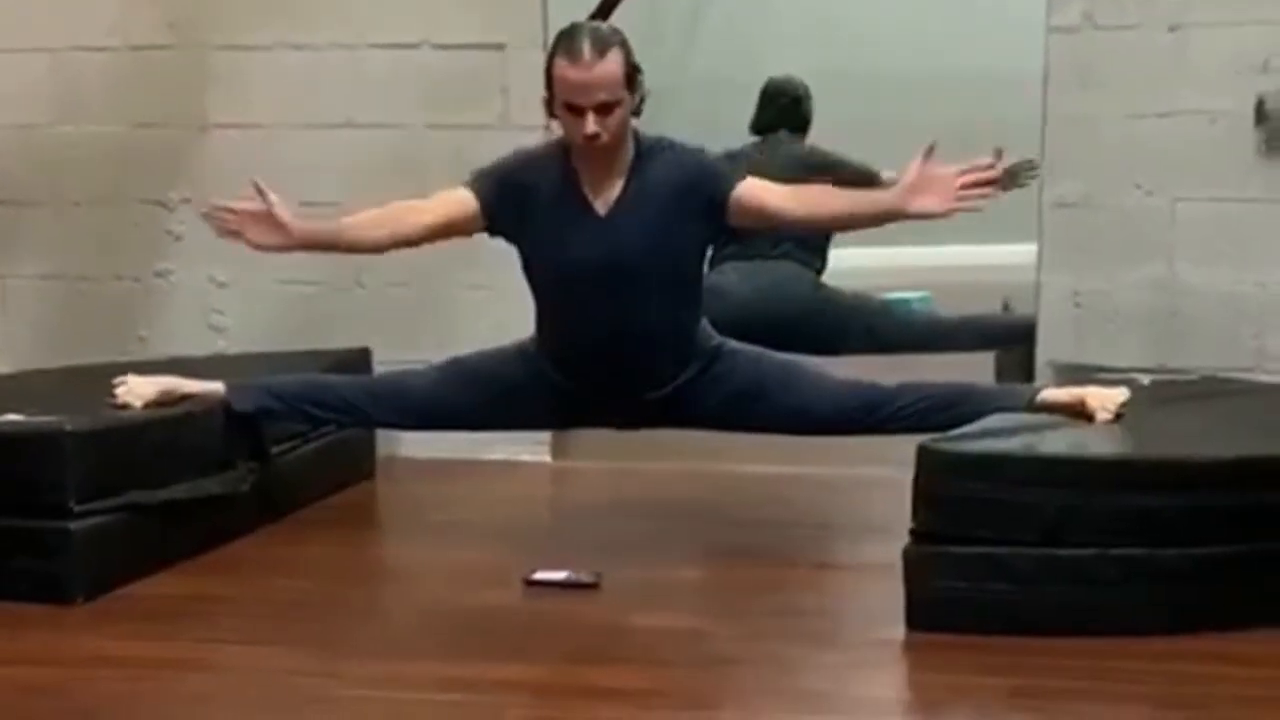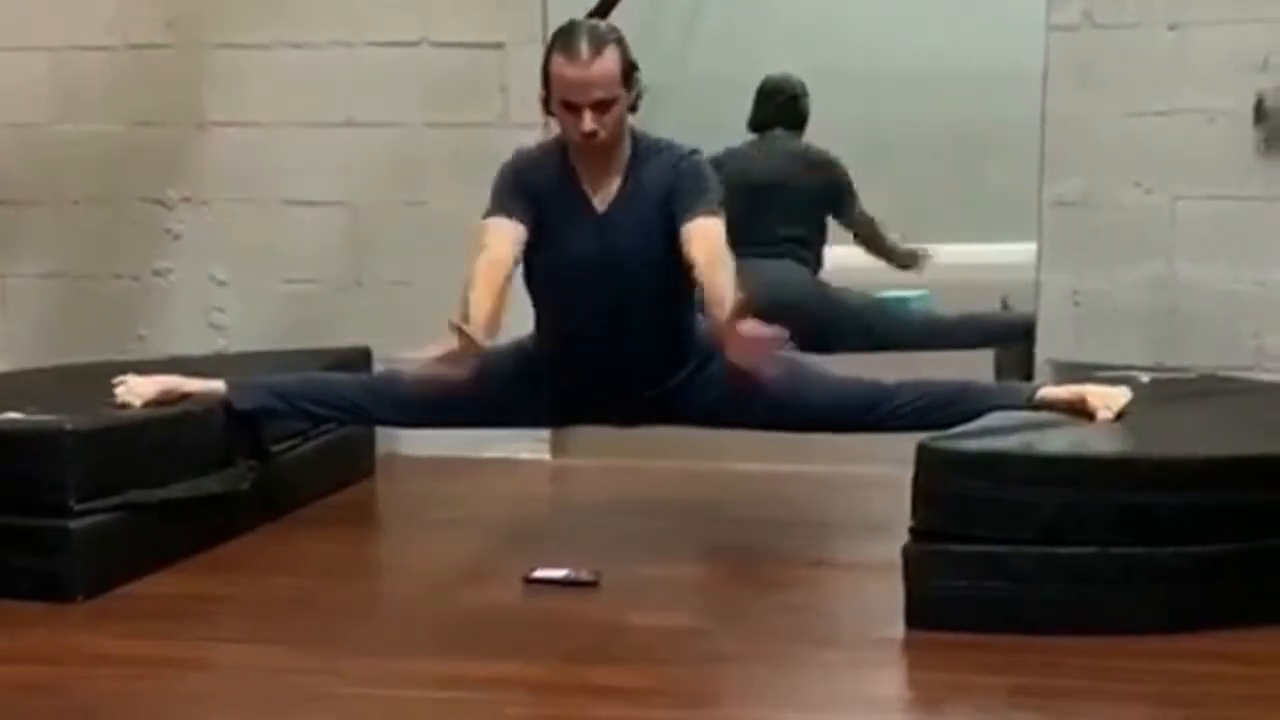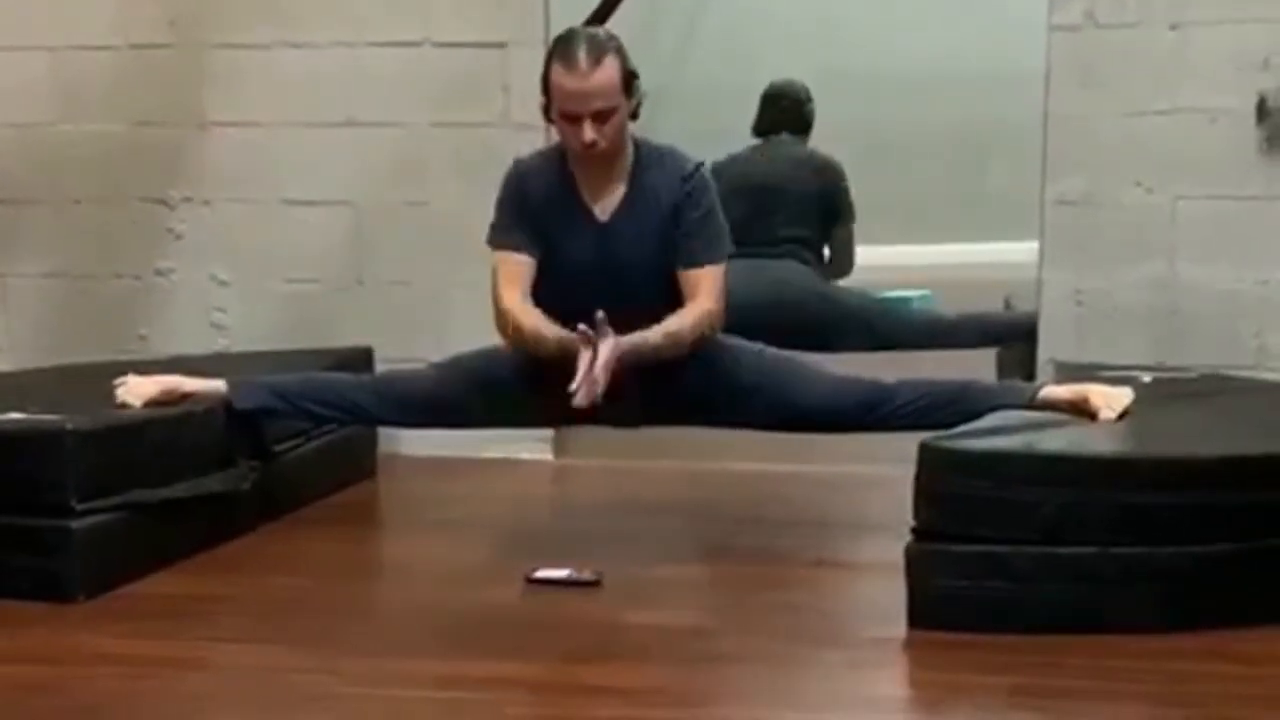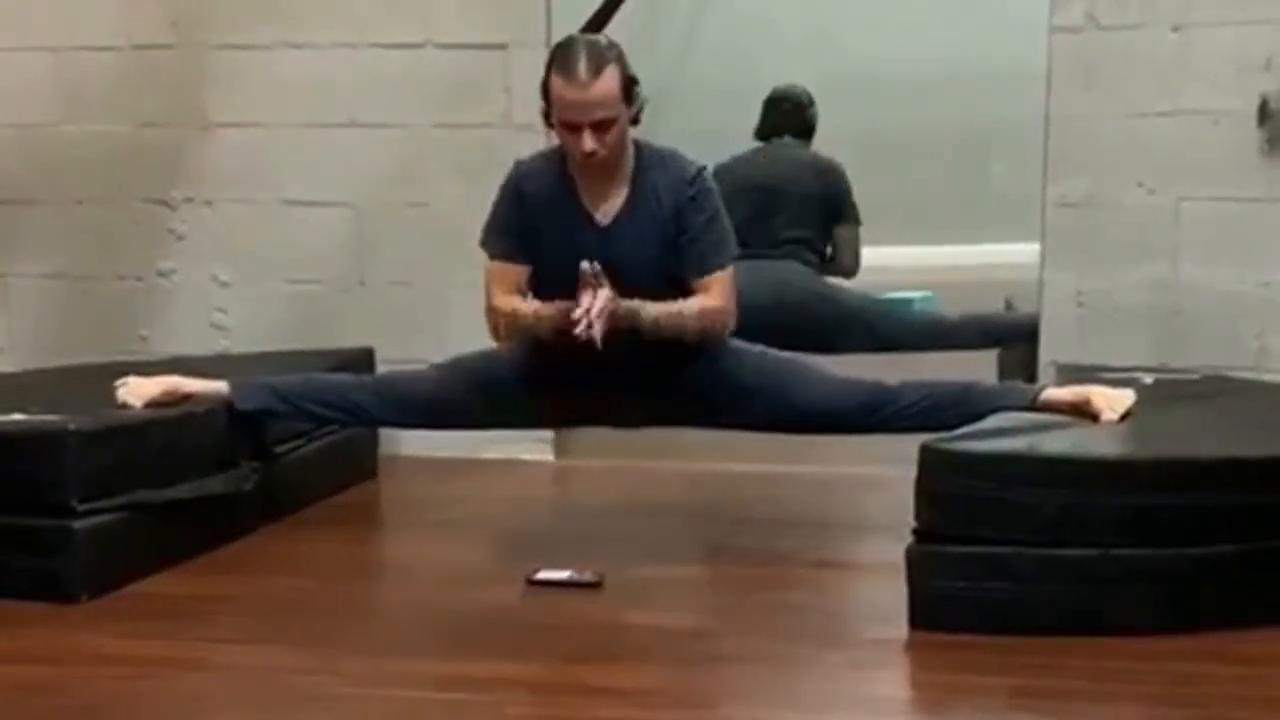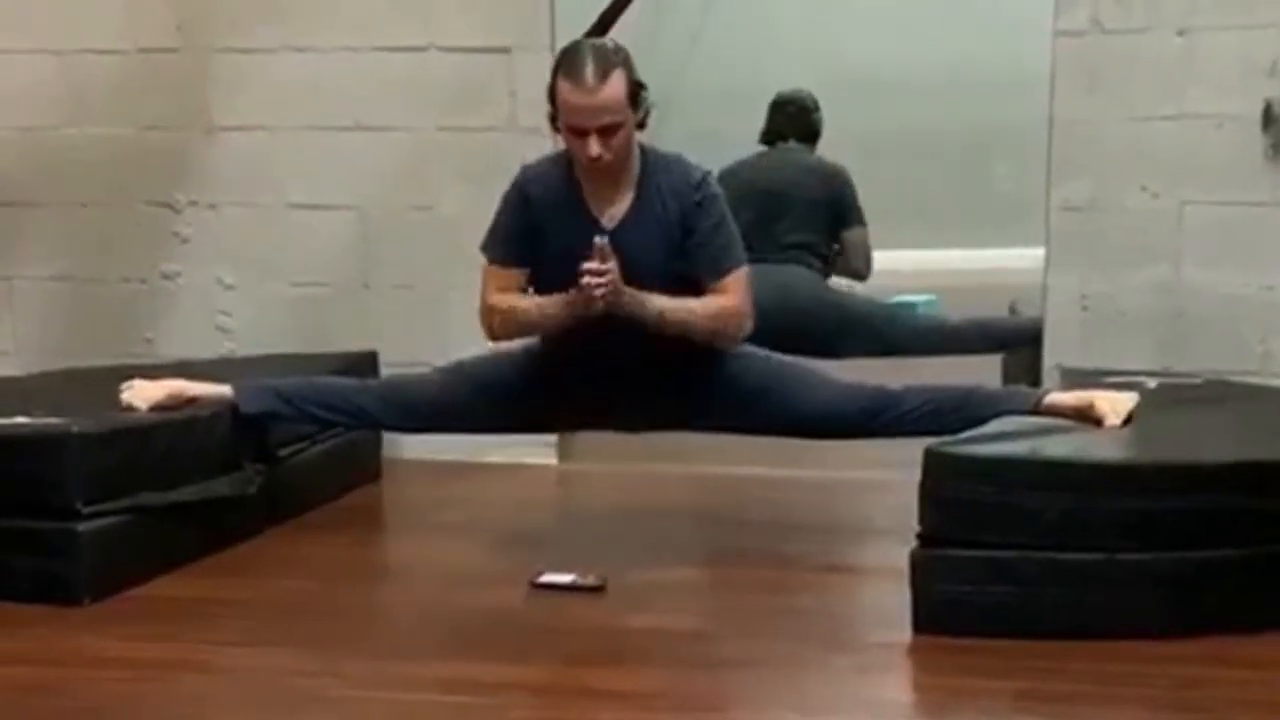
dt=0.3s
person 1, frame 1
left shoulder: (685, 174)
right shoulder: (524, 180)
left elbow: (793, 202)
right elbow: (418, 217)
left wrist: (901, 201)
right wrist: (301, 233)
left hip: (686, 378)
right hip: (558, 381)
left knee: (864, 406)
right knee: (389, 399)
person 1, frame 2
left shoulder: (678, 170)
right shoulder: (526, 174)
left elbow: (708, 258)
right elbow: (495, 259)
left wrist: (731, 324)
right wrist: (471, 334)
left hip: (674, 366)
right hip: (552, 373)
left knee: (856, 403)
right knee: (387, 396)
person 1, frame 3
left shoulder: (682, 180)
right shoulder: (526, 183)
left elbow: (706, 314)
right elbow: (510, 307)
left wrist: (626, 349)
right wrist: (574, 349)
left hip: (674, 369)
right hip: (555, 369)
left knee: (858, 402)
right knee: (383, 397)
person 1, frame 4
left shoulder: (683, 184)
right shoulder: (526, 186)
left elbow: (719, 316)
right elbow: (501, 316)
left wrist: (627, 311)
right wrist: (570, 312)
left hip: (678, 371)
right hip: (556, 374)
left knee: (863, 403)
right knee: (385, 399)
left ankle: (1052, 396)
person 1, frame 5
left shoulder: (689, 188)
right shoulder: (532, 190)
left elbow: (734, 318)
right elbow: (496, 315)
left wrist: (635, 300)
right wrist: (575, 301)
left hip: (684, 377)
right hip: (562, 378)
left knee: (869, 408)
right knee: (387, 403)
person 2, frame 1
left shoulder: (724, 166)
right shoulder: (826, 167)
left hip: (725, 297)
right hip: (793, 296)
right knee: (929, 330)
right ankle: (1033, 330)
person 2, frame 2
left shoulder: (720, 165)
right shoulder: (821, 165)
right elbow: (862, 226)
right wrist: (897, 255)
right hip: (792, 292)
right knee: (926, 328)
right ankle: (1033, 328)
person 2, frame 3
left shoulder: (722, 171)
right shoulder: (824, 169)
right elbow: (843, 262)
left hip: (728, 297)
right hip: (794, 291)
right knee: (923, 327)
right ankle: (1032, 327)
person 2, frame 4
left shoulder: (724, 172)
right shoulder: (825, 171)
right elbow: (847, 263)
right hip: (794, 294)
right knee: (921, 328)
right ankle: (1033, 327)
person 2, frame 5
left shoulder: (729, 176)
right shoulder: (830, 175)
right elbow: (859, 266)
right hip: (798, 298)
right knee: (926, 331)
right ankle: (1035, 331)
